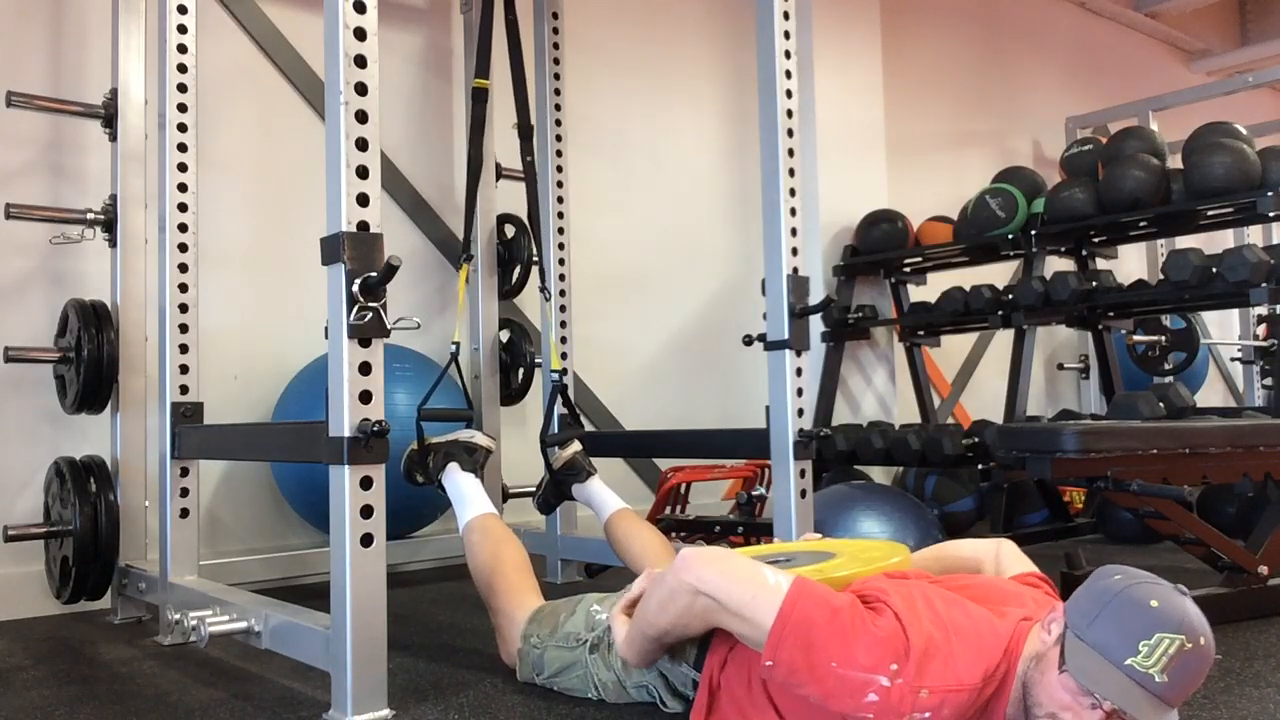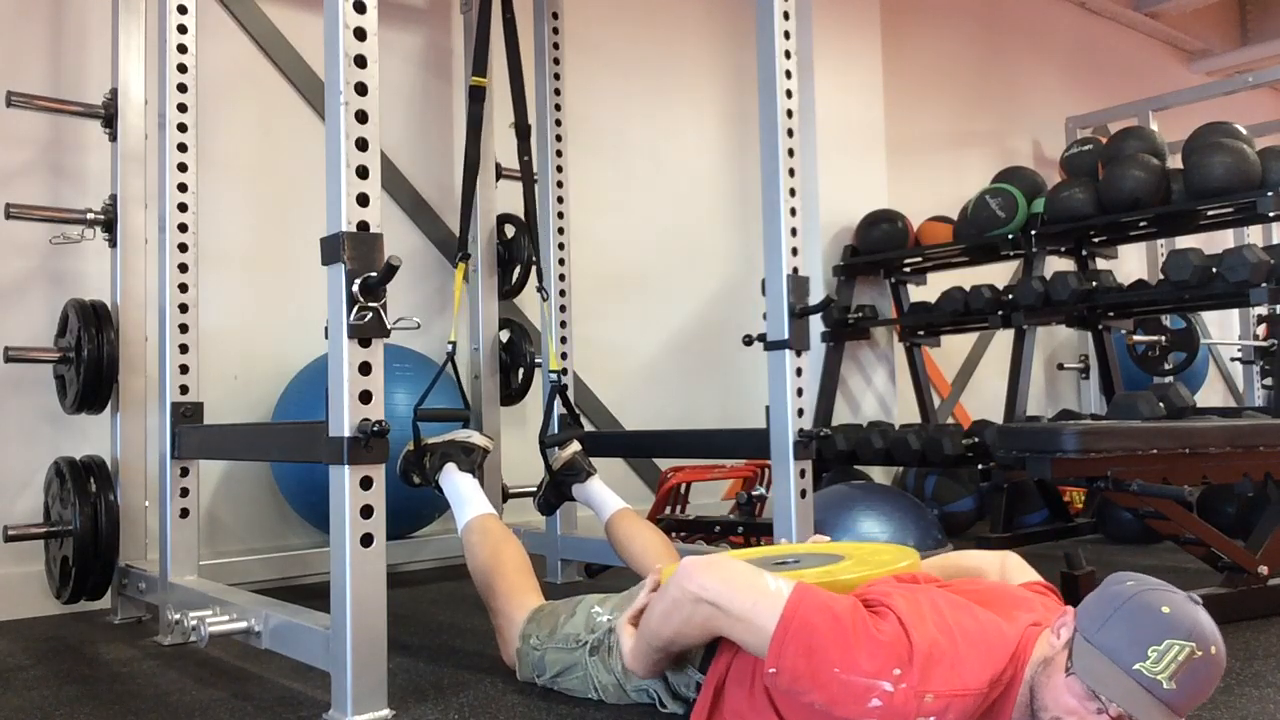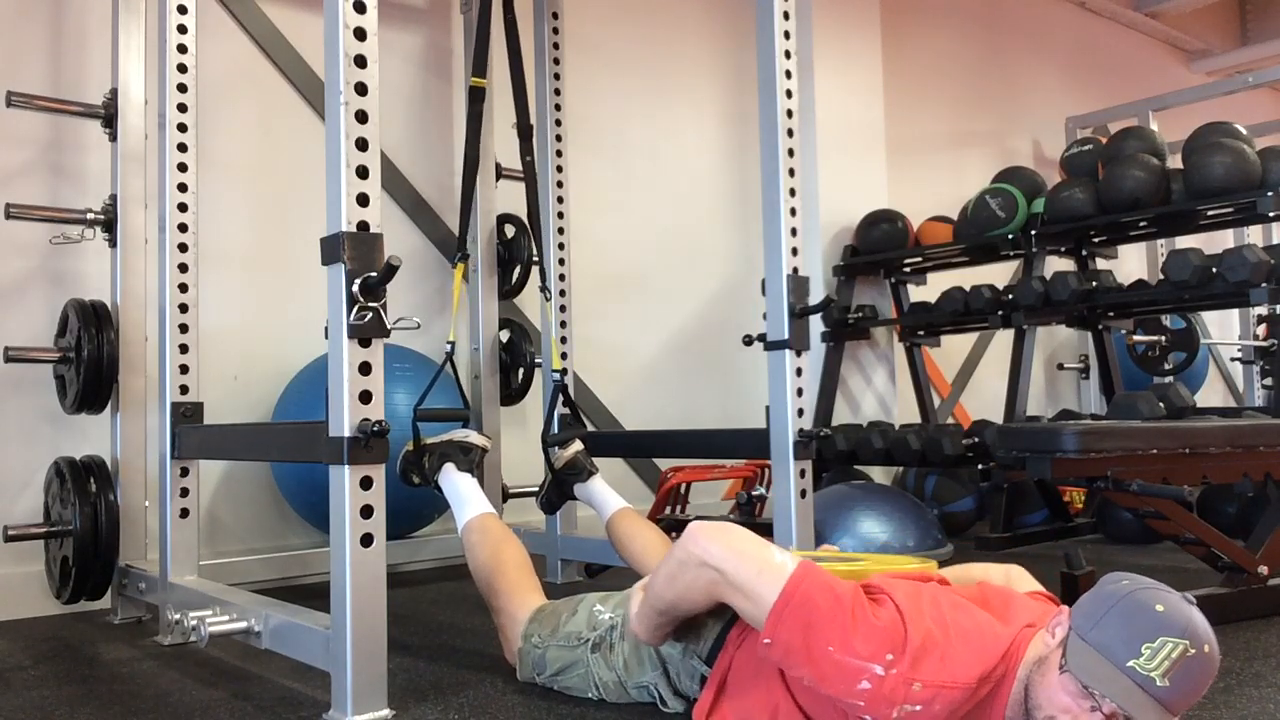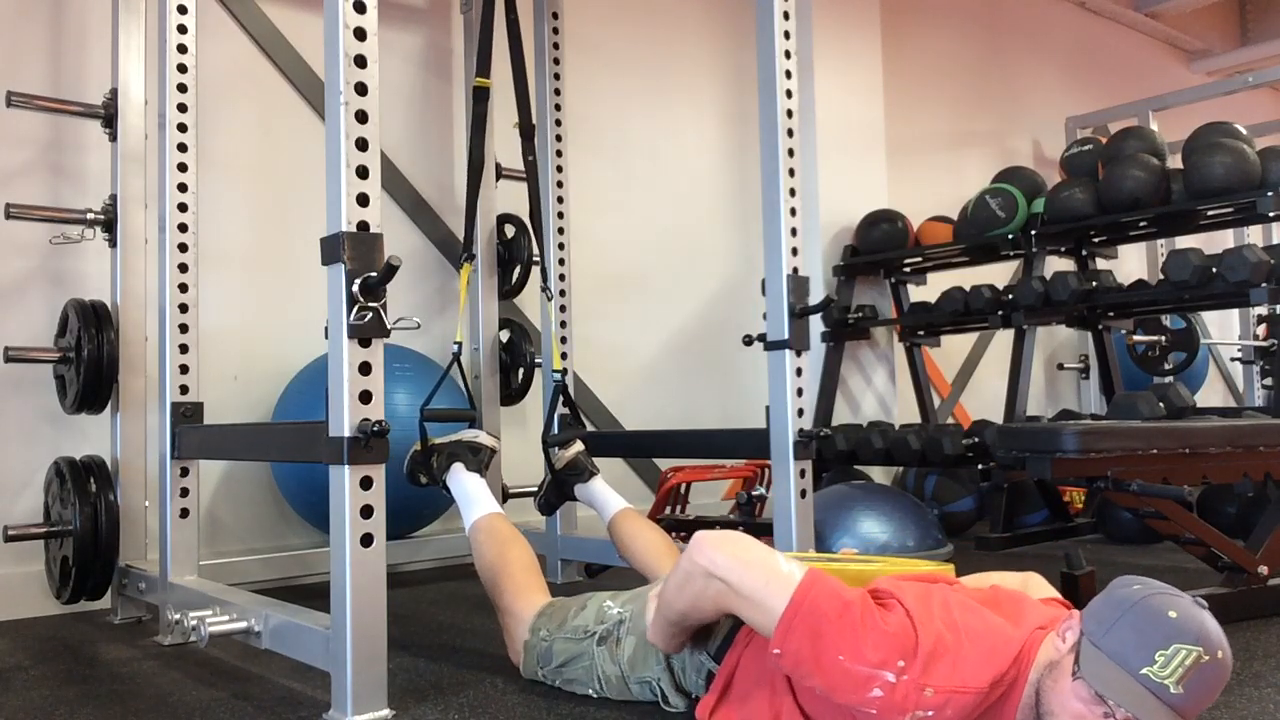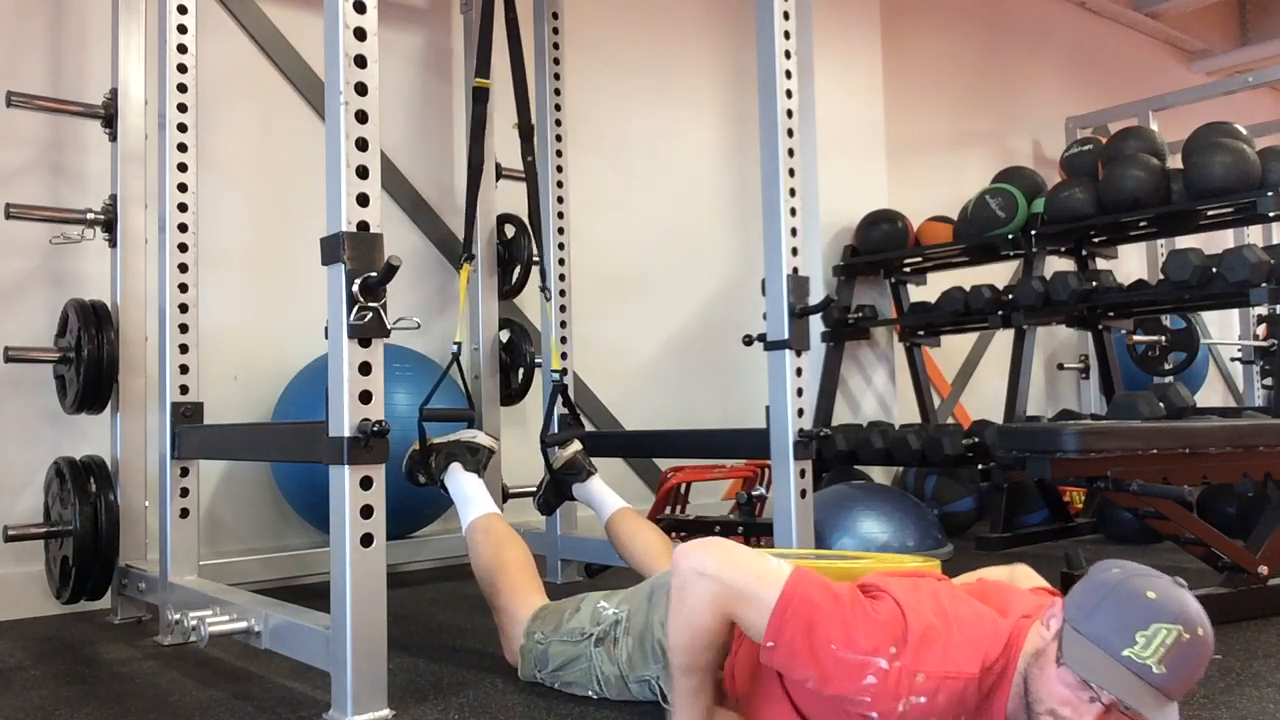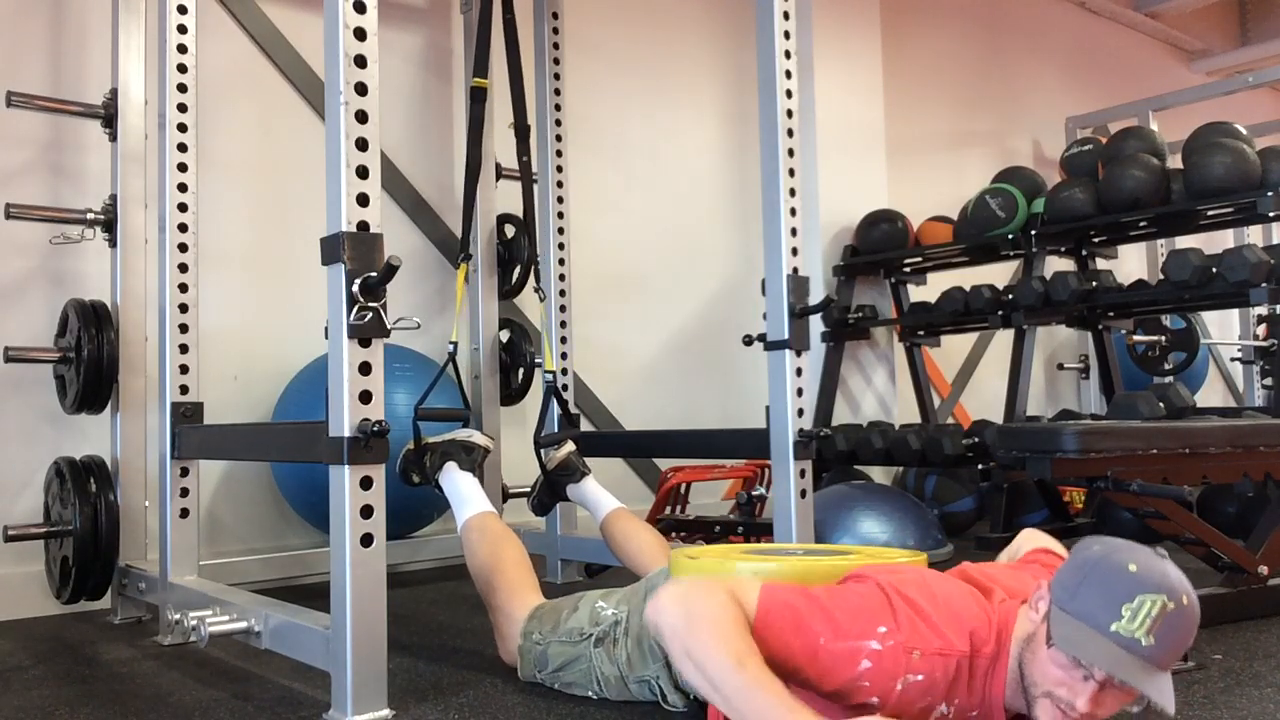
dt=0.3s
person 1, frame 1
left shoulder: (1041, 614)
left elbow: (998, 550)
right elbow: (707, 576)
right wrist: (638, 639)
left hip: (776, 590)
left knee: (661, 569)
right knee: (526, 639)
left ankle: (582, 478)
right ankle: (459, 473)
person 1, frame 2
left shoulder: (1047, 620)
left elbow: (1005, 563)
right elbow: (709, 586)
right wrist: (647, 653)
left hip: (778, 591)
left knee: (668, 575)
right knee: (526, 636)
left ankle: (577, 475)
right ankle: (458, 473)
person 1, frame 3
left shoulder: (1046, 625)
left elbow: (1011, 575)
right elbow: (715, 547)
right wrist: (648, 615)
left hip: (765, 613)
right hip: (699, 652)
left knee: (675, 577)
right knee: (530, 638)
left ankle: (582, 476)
right ankle: (458, 473)
person 1, frame 4
left shoulder: (1058, 624)
left elbow: (1032, 582)
right elbow: (718, 556)
right wrist: (666, 624)
left hip: (773, 610)
right hip: (705, 651)
left knee: (670, 574)
right knee: (532, 635)
left ankle: (582, 478)
right ankle: (466, 475)
person 1, frame 5
left shoulder: (1043, 619)
left elbow: (1018, 574)
right elbow: (706, 565)
left hip: (778, 601)
right hip: (708, 637)
left knee: (656, 562)
right knee: (529, 636)
left ankle: (580, 476)
right ankle: (463, 473)
person 1, frame 6
left shoulder: (1060, 593)
right shoulder: (904, 637)
left elbow: (1034, 543)
right elbow: (675, 610)
left hip: (765, 590)
right hip: (703, 632)
left knee: (667, 566)
right knee: (525, 636)
left ankle: (572, 475)
right ankle: (458, 473)
